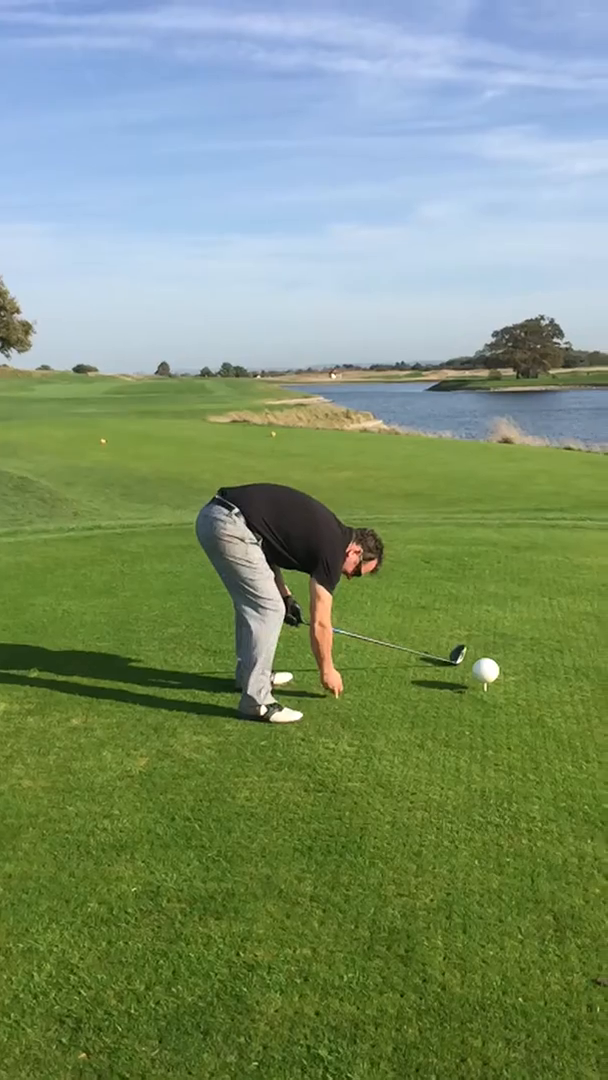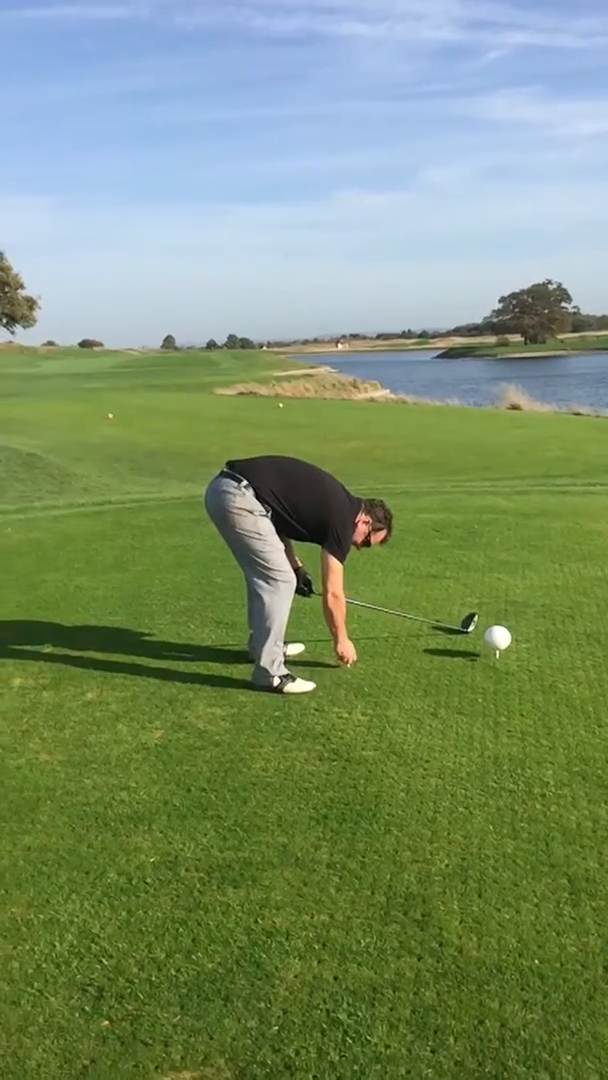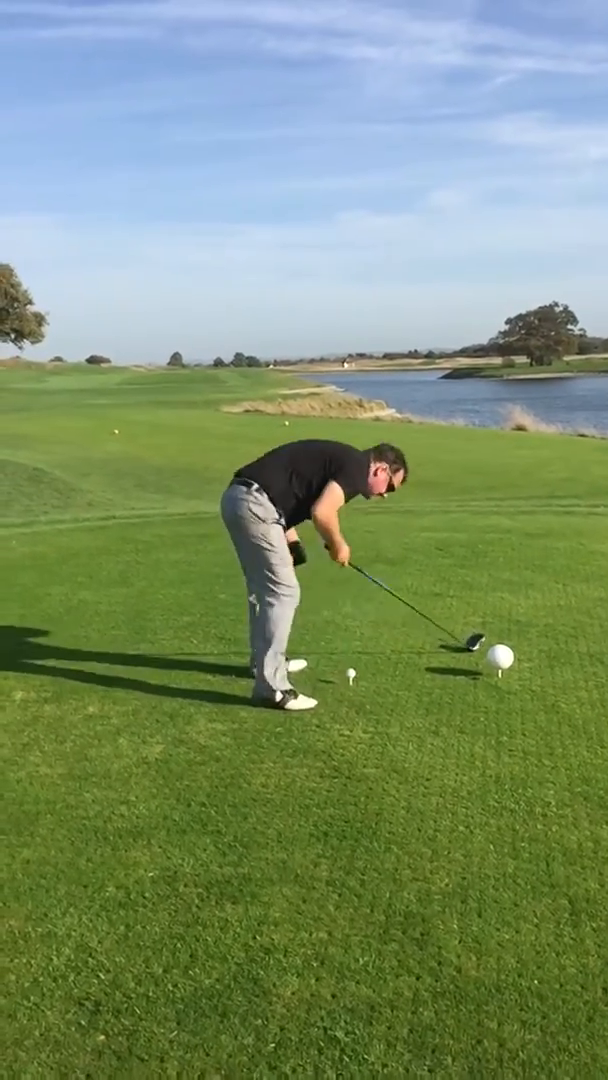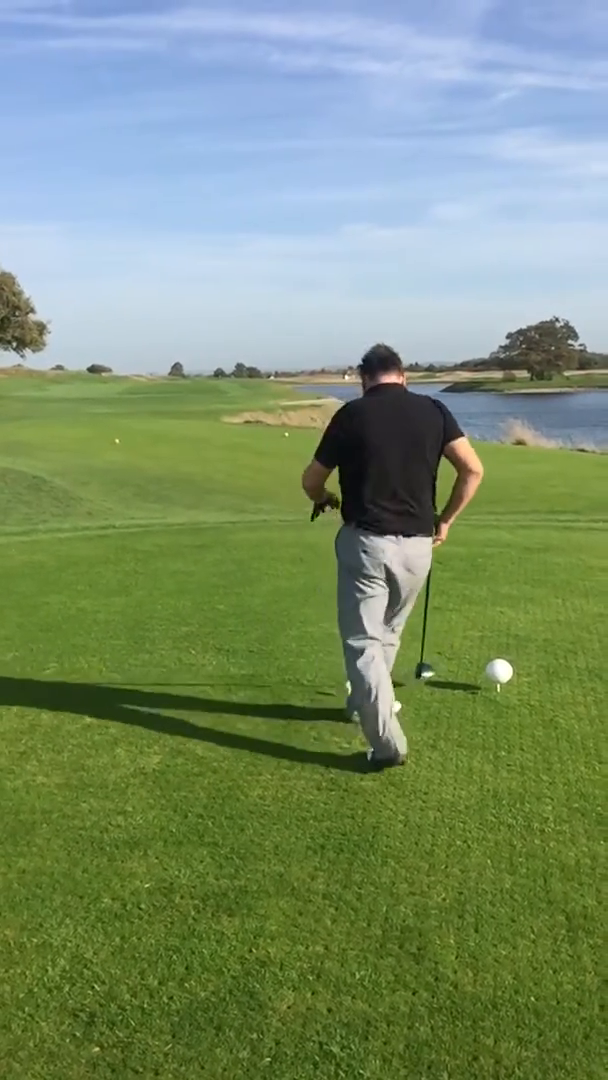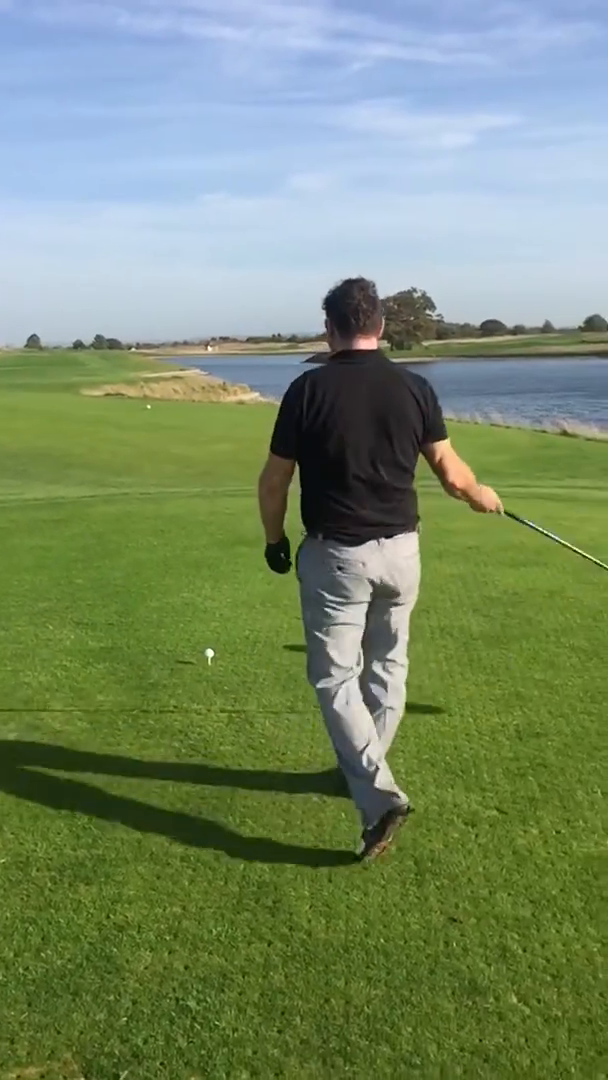
dt=1s
person 1, frame 1
left shoulder: (326, 531)
right shoulder: (332, 547)
right elbow: (320, 623)
left wrist: (284, 595)
right wrist: (328, 671)
left hip: (213, 515)
right hip: (230, 525)
left knee: (252, 602)
right knee: (268, 609)
left ankle: (250, 673)
right ankle: (256, 701)
person 1, frame 2
left shoulder: (335, 502)
right shoulder: (341, 518)
right elbow: (332, 594)
left wrist: (295, 567)
right wrist: (341, 640)
left hip: (222, 488)
right hip: (238, 497)
left knee: (263, 573)
right knee: (280, 581)
left ankle: (262, 643)
right ankle: (269, 672)
person 1, frame 3
left shoulder: (334, 456)
right shoulder: (355, 466)
right elbow: (322, 511)
left wrist: (289, 540)
right wrist: (339, 546)
left hip: (239, 497)
right hip: (255, 505)
left knee: (266, 586)
right knee: (283, 592)
left ankle: (265, 660)
right ankle: (270, 685)
person 1, frame 4
left shoulder: (350, 415)
right shoulder: (433, 411)
left elbow: (311, 480)
right elbow: (473, 469)
left wrist: (323, 500)
right wrist: (446, 519)
left hip: (365, 543)
right hip: (416, 544)
left knee: (363, 641)
right knee: (388, 631)
left ankle: (386, 739)
right ankle: (370, 706)
person 1, frame 5
left shoulder: (309, 388)
right shoulder: (414, 388)
left elbow: (273, 481)
right elbow: (452, 473)
left wrist: (274, 540)
right wrist: (485, 501)
left hip: (335, 556)
right hip: (400, 550)
left knee: (336, 681)
right knee: (386, 670)
left ankle: (379, 794)
right ankle: (366, 768)
